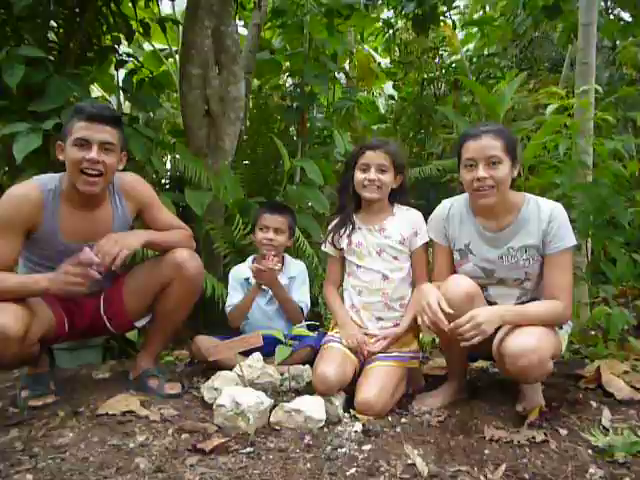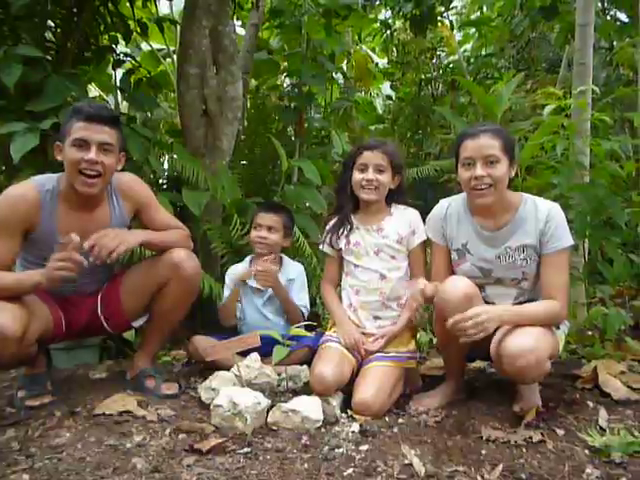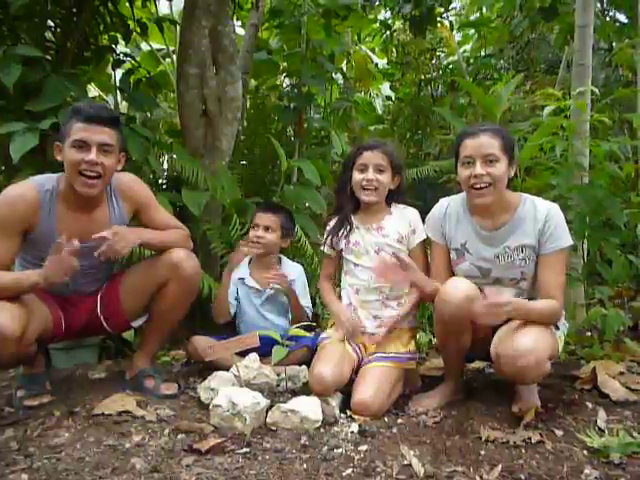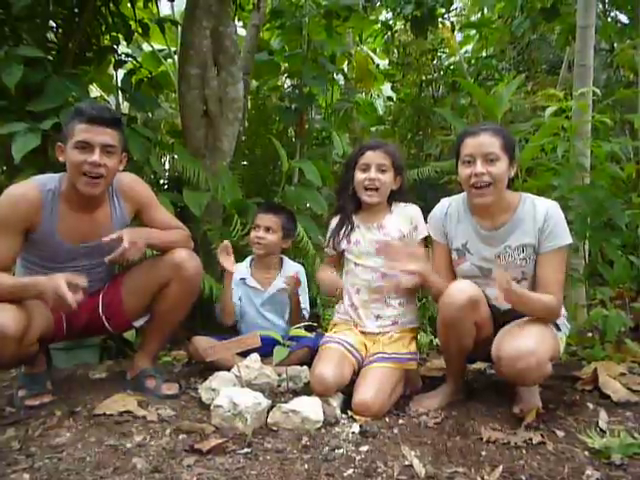
dt=0.1s
person 1, frame 1
left shoulder: (131, 188)
right shoulder: (26, 198)
left elbow: (186, 238)
left wrist: (140, 236)
right wrist: (50, 281)
left hip: (108, 301)
right hip: (46, 305)
left knee: (188, 264)
left ankle: (145, 365)
right ankle: (38, 364)
person 1, frame 2
left shoulder: (128, 189)
left elbow: (184, 238)
left wrist: (137, 235)
right wrist: (42, 276)
left hip: (105, 301)
right hip: (43, 304)
left knee: (184, 264)
left ankle: (142, 365)
right ankle: (35, 363)
person 1, frame 3
left shoulder: (128, 189)
left elbow: (184, 239)
left wrist: (139, 234)
right wrist: (39, 276)
left hip: (104, 300)
right hip: (41, 305)
left knee: (184, 264)
left ankle: (141, 365)
right ankle: (34, 364)
person 1, frame 4
left shoulder: (129, 189)
left elbow: (185, 239)
left wrist: (144, 235)
right wrist: (42, 285)
left hip: (106, 301)
right hip: (42, 306)
left knee: (186, 264)
left ankle: (142, 365)
right ankle: (35, 363)
person 2, frame 1
left shoulder: (548, 215)
right shoulder: (447, 214)
left elbow: (561, 307)
right elbow: (442, 288)
left wrist: (499, 315)
right wrist: (427, 292)
left hip: (534, 322)
right hip: (474, 324)
left knee: (521, 355)
right knee: (458, 289)
left ankle: (530, 381)
right ankle: (455, 382)
person 2, frame 2
left shoulder: (545, 215)
right shoulder: (445, 213)
left elbow: (558, 307)
right elbow: (439, 287)
left wrist: (499, 314)
right wrist: (426, 290)
left hip: (531, 321)
right hip: (472, 324)
left knee: (518, 356)
right knee: (456, 290)
left ankle: (528, 381)
right ankle: (453, 382)
person 2, frame 3
left shoulder: (544, 215)
right shoulder: (444, 213)
left elbow: (553, 307)
right elbow: (443, 292)
left wrist: (512, 307)
left hip: (533, 320)
right hip: (472, 327)
left knee: (517, 357)
right knee: (460, 293)
left ankle: (525, 382)
right ankle: (452, 381)
person 2, frame 4
left shoulder: (544, 213)
right shoulder: (445, 213)
left elbow: (552, 306)
right elbow: (441, 291)
left wrist: (513, 293)
right wrist: (426, 273)
left hip: (532, 319)
right hip: (470, 326)
left knee: (518, 358)
right knee: (461, 295)
left ankle: (525, 383)
right ankle: (453, 384)
person 3, frame 1
left shoulder: (411, 219)
right shoulder: (341, 225)
left elbow: (421, 285)
right elbow: (331, 286)
left wrist: (402, 329)
right wrist: (346, 326)
left hip: (395, 330)
right hip: (352, 325)
left knee: (369, 404)
right knee: (325, 381)
left ankle: (403, 373)
right ankle: (364, 368)
person 3, frame 2
left shoulder: (408, 219)
right shoulder: (339, 225)
left elbow: (419, 282)
right elbow: (328, 284)
left wrist: (399, 327)
right wrist: (343, 324)
left hip: (393, 329)
right hip: (350, 324)
left knee: (366, 404)
right knee: (323, 382)
left ankle: (400, 373)
right ankle: (361, 367)
person 3, frame 3
left shoulder: (407, 218)
right shoulder: (339, 224)
right elbow: (325, 281)
left wrist: (398, 316)
right wrist: (337, 312)
left hip: (395, 328)
right hip: (349, 323)
left knee: (366, 404)
right knee: (322, 382)
left ankle: (400, 373)
right ankle: (365, 370)
person 3, frame 4
left shoulder: (409, 215)
right shoulder: (341, 223)
right elbow: (326, 269)
left wrist: (404, 283)
right wrist: (325, 277)
left hip: (396, 327)
right hip: (349, 323)
left knee: (366, 405)
right knee: (323, 383)
left ankle: (402, 372)
right ankle: (364, 370)
person 4, frame 1
left shoulder: (297, 269)
right shoulder: (239, 272)
left elbow: (298, 319)
right elbow: (234, 322)
left wrist: (275, 284)
right wrist: (257, 285)
left hip: (288, 344)
left knee: (316, 340)
right knee: (199, 343)
person 4, frame 2
left shoulder: (295, 271)
right shoulder: (236, 271)
left elbow: (298, 321)
right elbow: (227, 321)
left wrist: (277, 287)
right wrist: (239, 282)
left hip: (286, 344)
left knee: (314, 341)
right knee: (197, 344)
person 4, frame 3
left shoulder: (294, 272)
right shoulder: (236, 272)
left elbow: (302, 324)
right elbow: (220, 318)
left wrist: (290, 292)
right wrist: (228, 273)
left hip: (285, 345)
left knee: (311, 342)
right knee: (196, 344)
person 4, frame 4
left shoulder: (295, 271)
right shoulder: (237, 273)
left elbow: (299, 325)
right elbow: (227, 320)
left wrist: (294, 295)
right wrist: (228, 276)
left hip: (285, 345)
left knee: (313, 343)
right knee: (197, 344)
